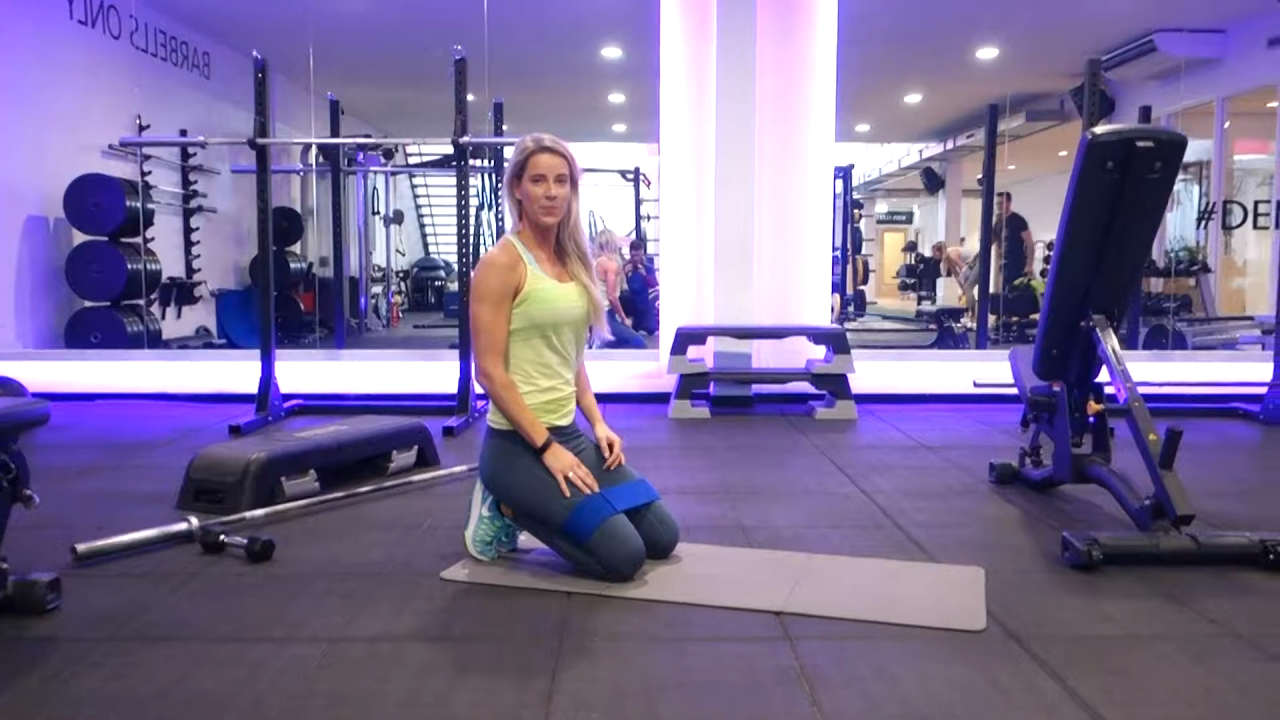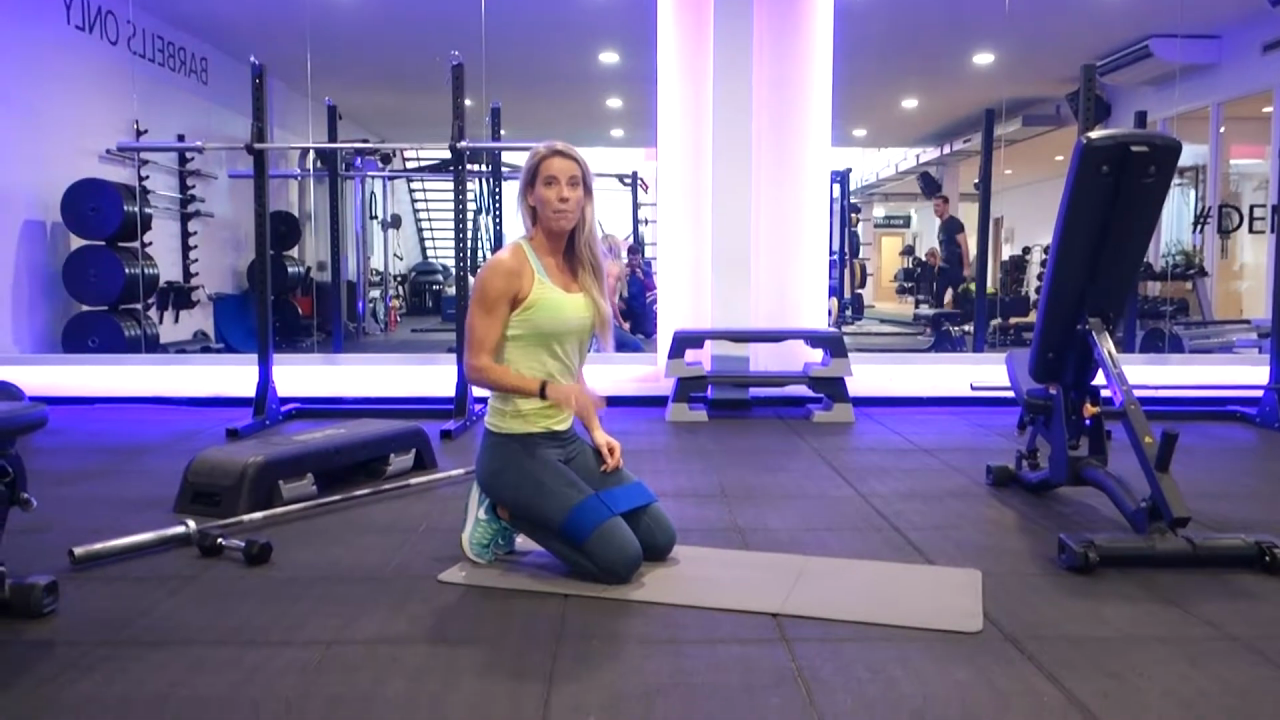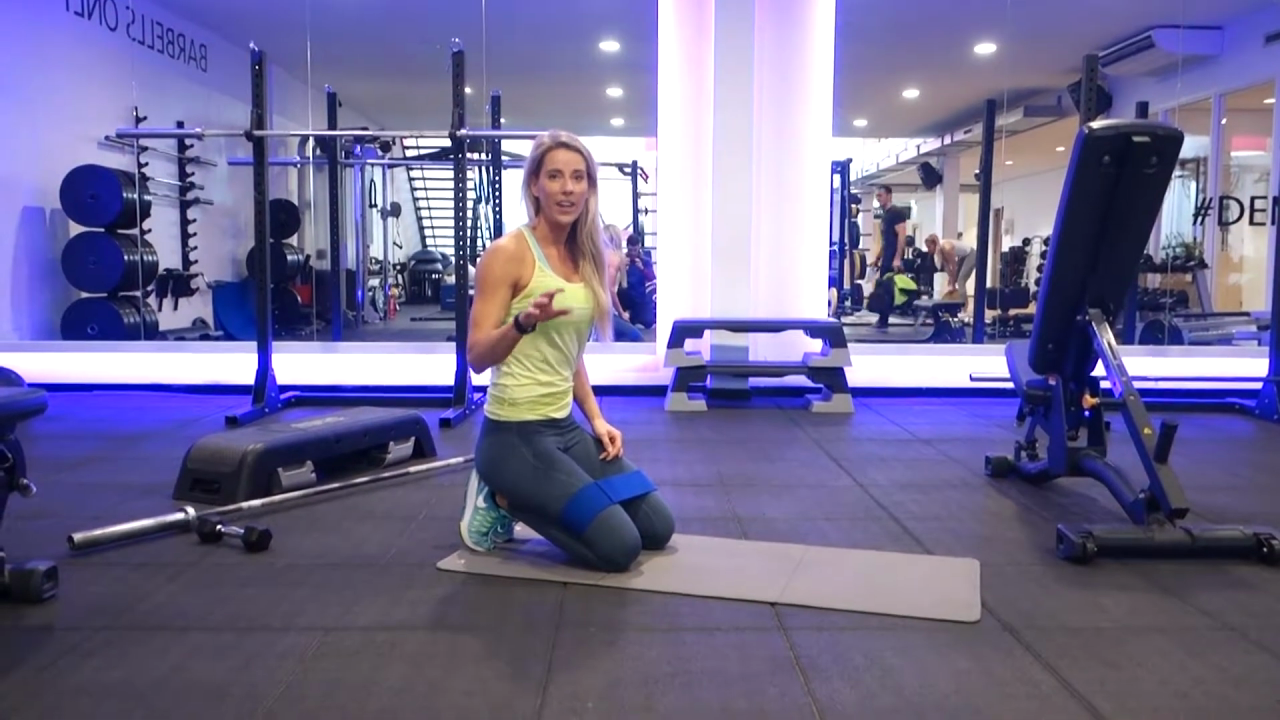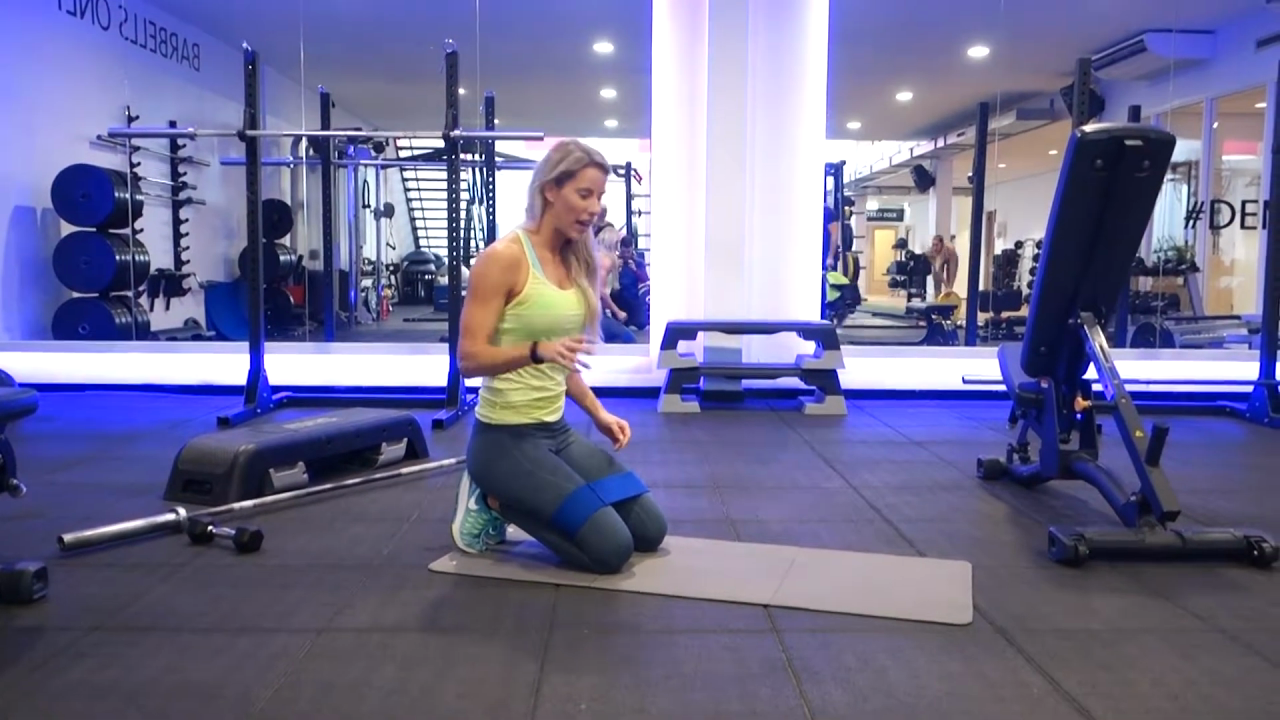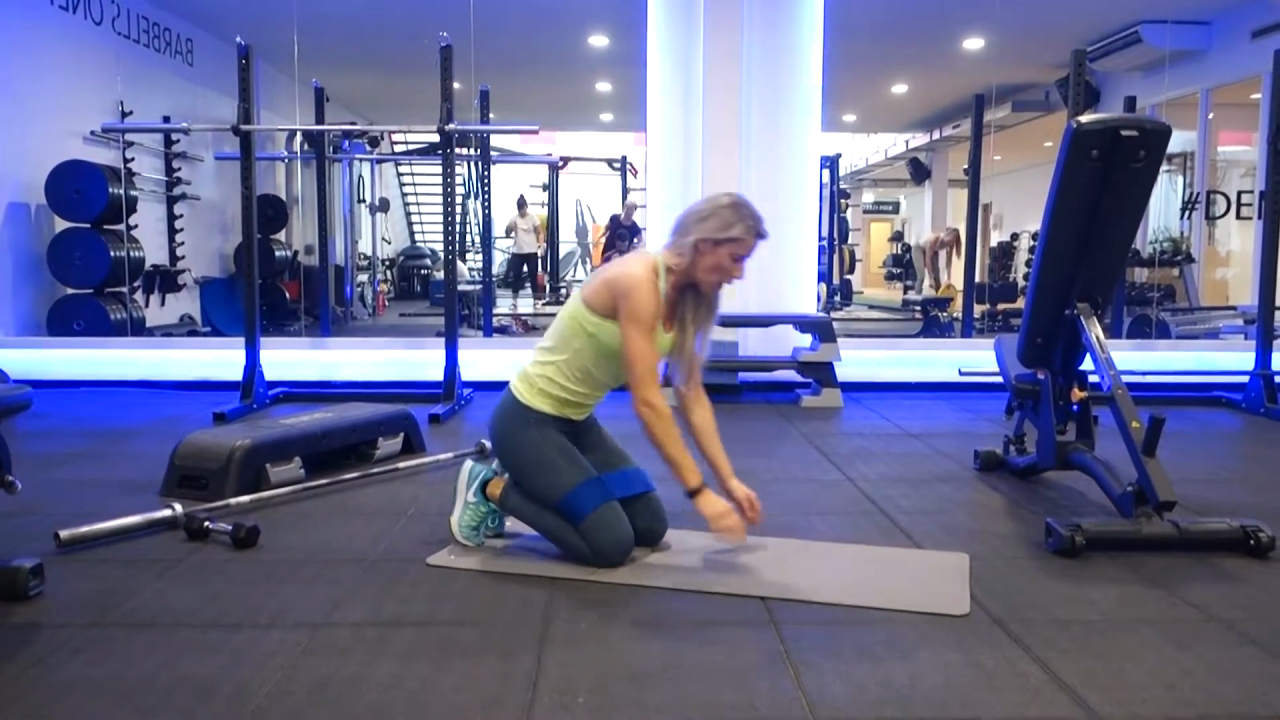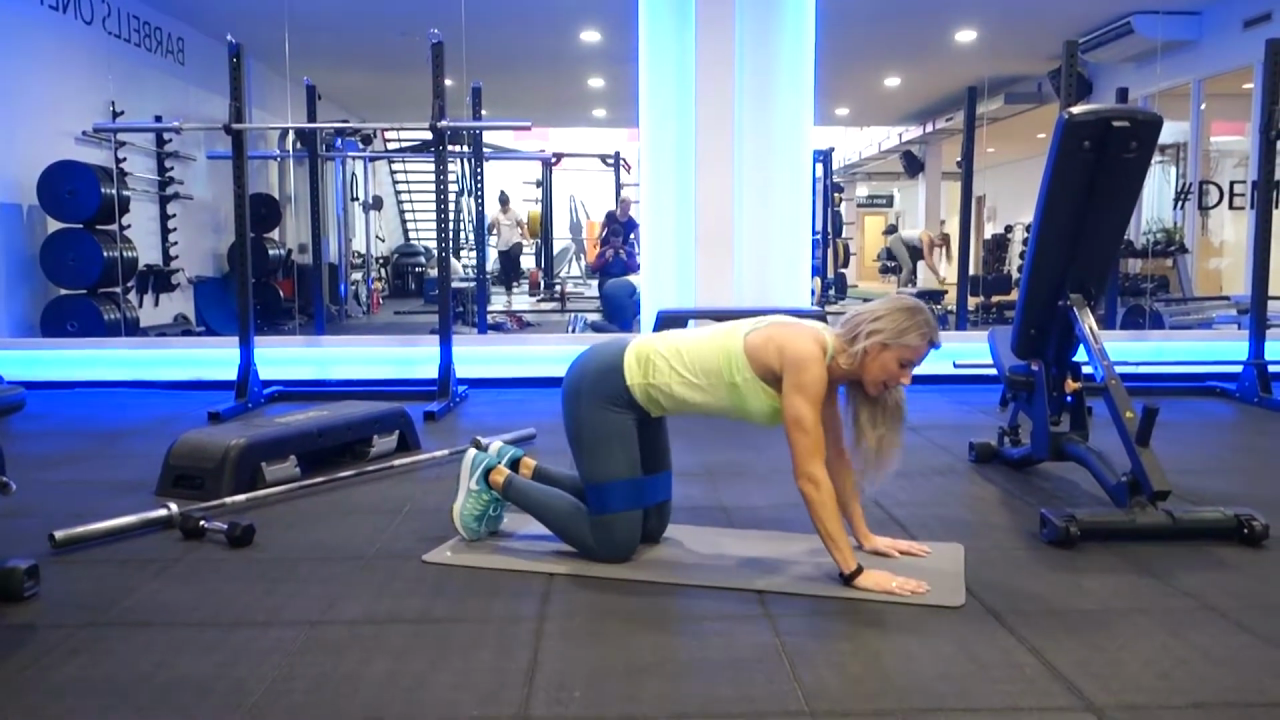
dt=0.7s
person 1, frame 1
left shoulder: (572, 260)
right shoulder: (502, 262)
right elbow: (489, 371)
left wrist: (597, 423)
right wrist: (545, 449)
left hip: (568, 432)
right hip: (518, 444)
left knee: (661, 538)
right knee: (622, 557)
left ankle: (527, 508)
right ankle: (505, 514)
person 1, frame 2
left shoulder: (583, 267)
right shoulder: (507, 267)
right elbow: (477, 367)
left wrist: (595, 429)
right wrist: (547, 390)
left hip: (563, 435)
right hip: (515, 446)
left knee: (659, 540)
right knee: (620, 559)
left ankle: (524, 507)
right ankle: (502, 514)
person 1, frame 3
left shoulder: (584, 257)
right shoulder: (508, 253)
right elbow: (477, 358)
left wrist: (596, 418)
right wrist: (525, 320)
left hip: (566, 427)
right hip: (513, 434)
left knee: (658, 528)
right knee: (618, 547)
left ankle: (522, 498)
right ankle: (501, 502)
person 1, frame 4
left shoulder: (575, 261)
right shoulder: (504, 257)
right elbow: (470, 359)
left wrist: (598, 412)
right wrist: (536, 350)
left hip: (557, 431)
right hip: (505, 438)
left knee: (650, 531)
right knee: (611, 548)
left ankle: (515, 498)
right ankle: (493, 504)
person 1, frame 5
left shoulder: (683, 295)
right shoulder: (637, 281)
left elbow: (691, 393)
right elbow: (648, 402)
left wrist: (729, 479)
right wrist: (699, 491)
left hip: (572, 419)
right hip: (526, 418)
left knee: (649, 528)
right knee: (610, 545)
left ankle: (521, 477)
right ankle: (492, 491)
person 1, frame 6
left shoulder: (830, 359)
right shoulder: (808, 355)
left elbow: (837, 459)
right elbow: (811, 477)
left wrist: (865, 536)
right wrist: (853, 571)
left hip: (635, 387)
right hip: (603, 385)
left knee: (650, 528)
right knee: (613, 543)
left ankle: (517, 464)
right ankle: (494, 477)
